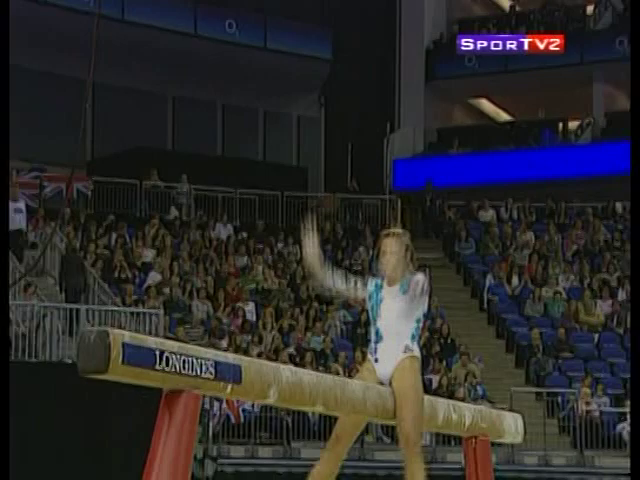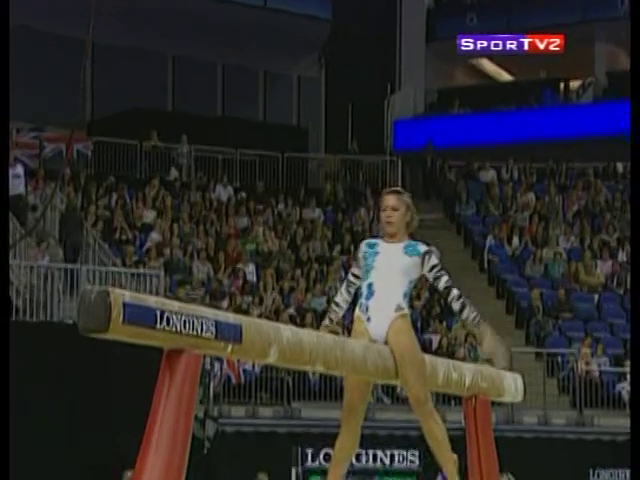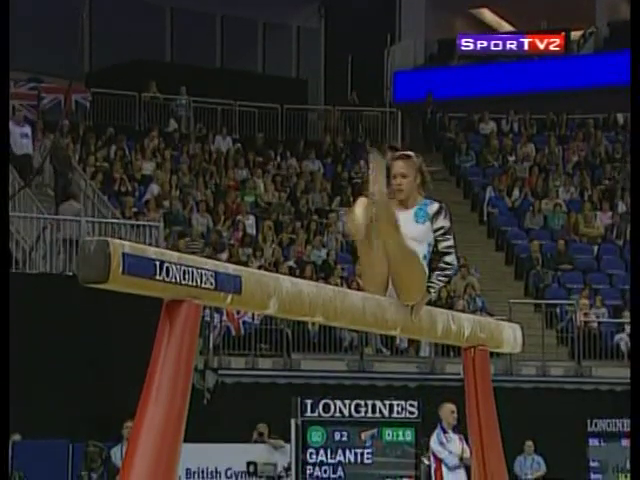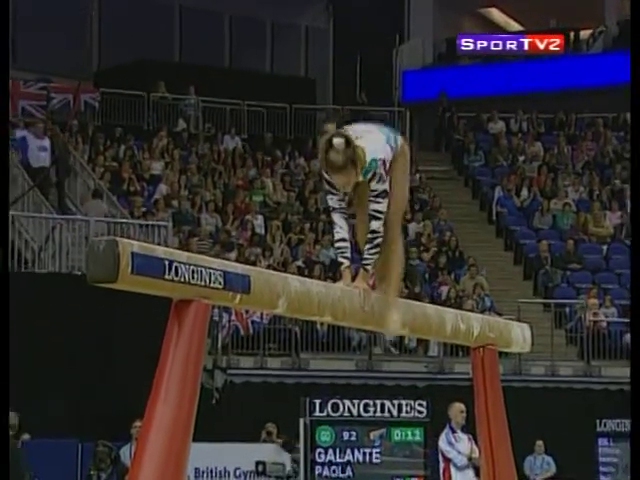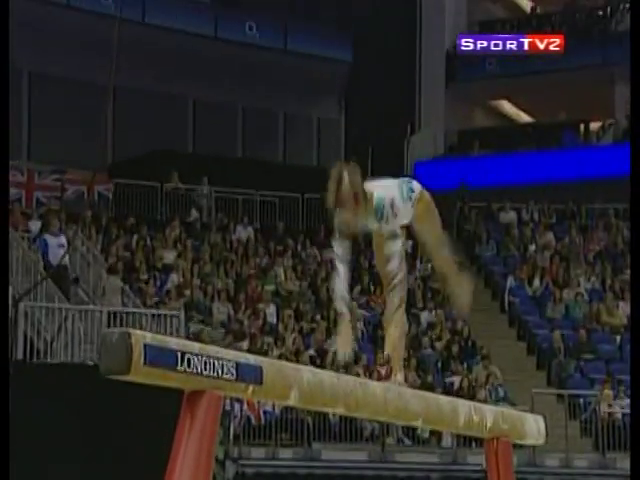
dt=1s
person 1, frame 1
left shoulder: (418, 282)
right shoulder: (372, 286)
left elbow: (414, 287)
right elbow: (339, 282)
left wrist: (397, 269)
right wrist: (314, 262)
left hip: (405, 361)
right hip: (373, 364)
left knee: (410, 443)
right knee: (338, 437)
person 1, frame 2
left shoulder: (421, 252)
right shoulder: (367, 247)
left elbow: (450, 290)
right elbow: (348, 287)
left wrist: (483, 330)
right wrist: (329, 321)
left hip: (396, 320)
right hip: (363, 324)
left knee: (422, 405)
right knee: (352, 410)
person 1, frame 3
left shoulder: (434, 210)
right shoulder: (382, 212)
left elbow: (449, 259)
left wrist: (428, 292)
left hip: (412, 283)
right hip: (379, 283)
person 1, frame 4
left shoulder: (375, 161)
right shoulder: (331, 168)
left elbow: (378, 223)
right elbow: (338, 220)
left wrist: (363, 275)
right wrist: (345, 269)
left hip: (394, 153)
left knee: (391, 232)
right knee: (364, 220)
right ankle: (382, 286)
person 1, frame 5
left shoulder: (384, 205)
right shoulder: (345, 214)
left elbow: (395, 267)
right elbow: (340, 269)
right wrist: (344, 329)
left hip: (413, 206)
right hip: (385, 227)
left knee: (438, 256)
right knee: (392, 294)
left ankle: (460, 281)
right ankle: (398, 374)
